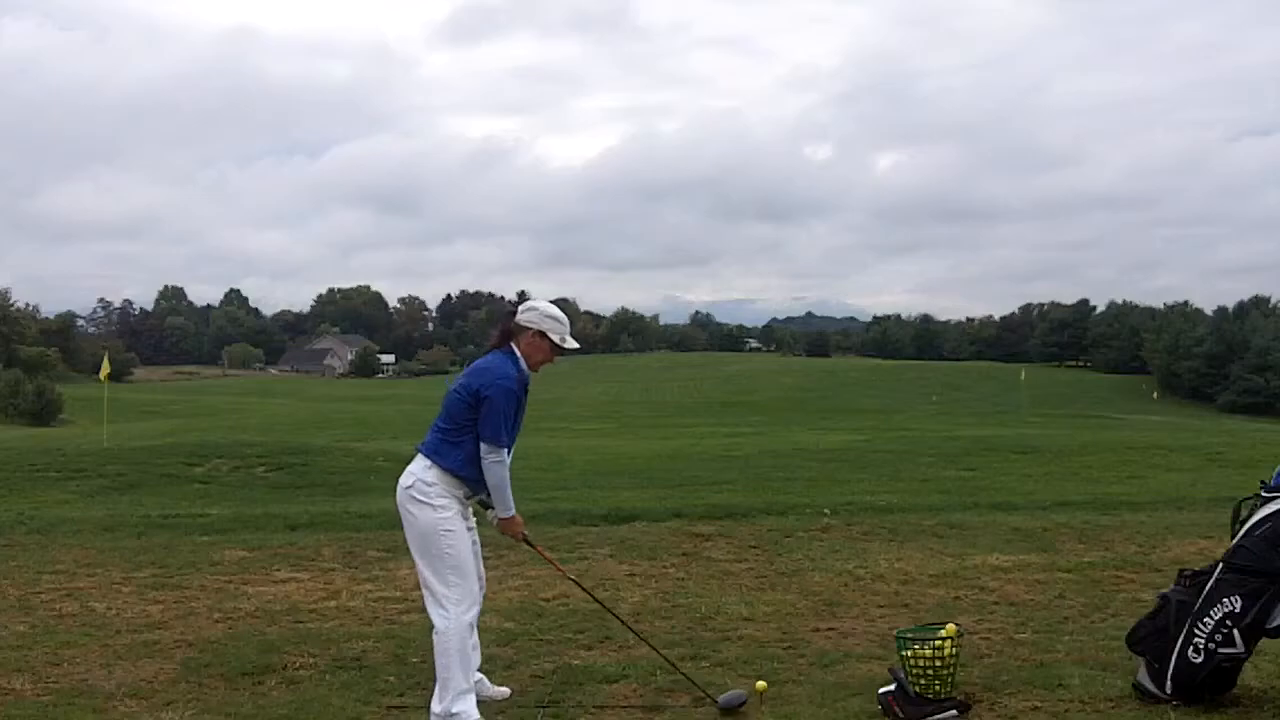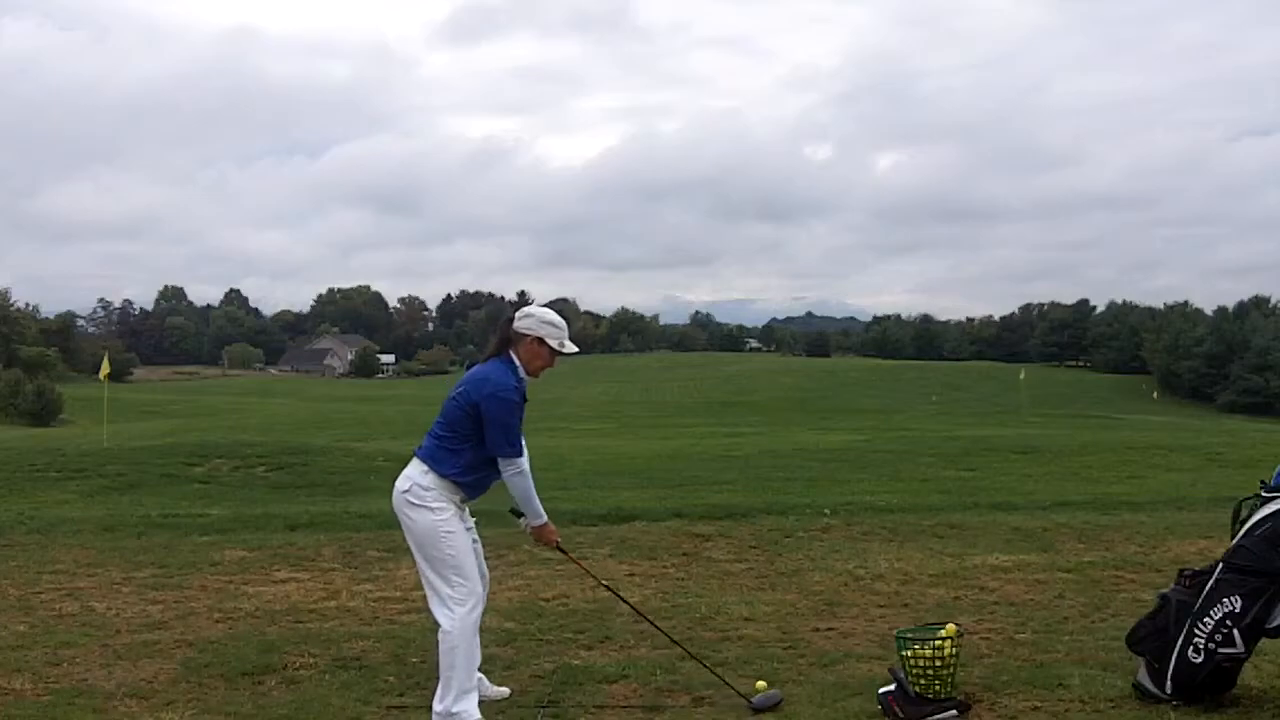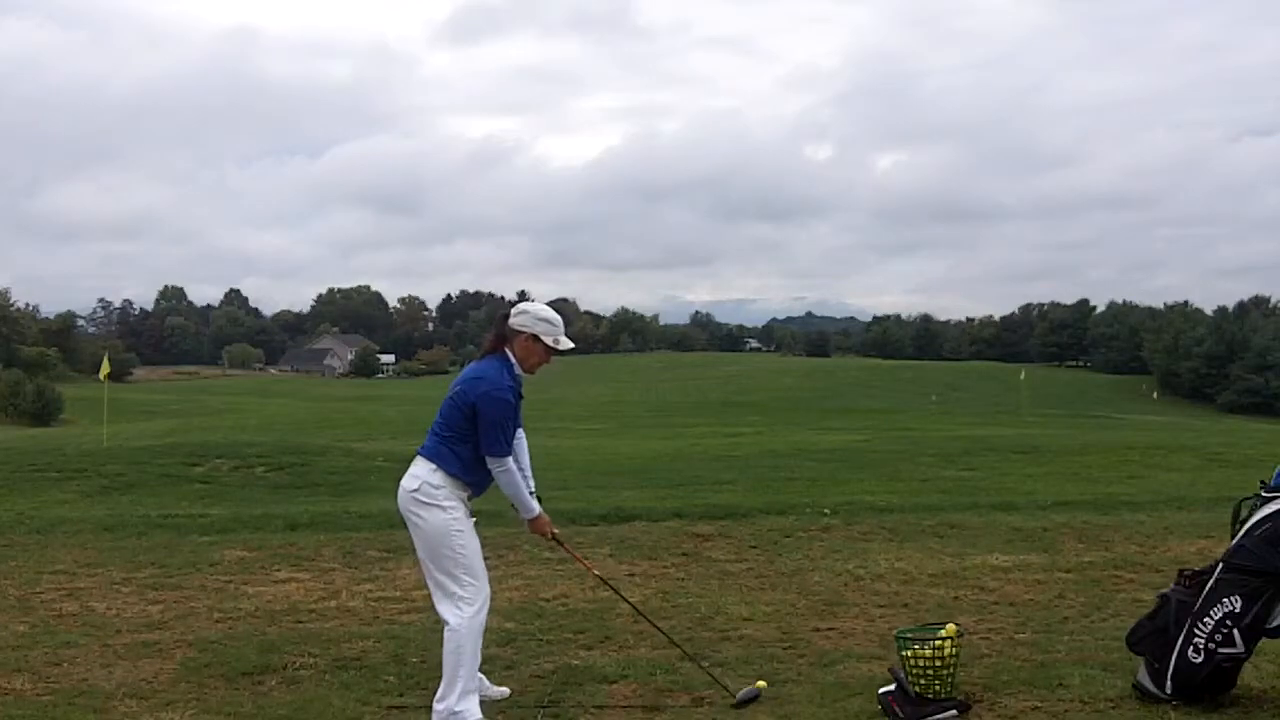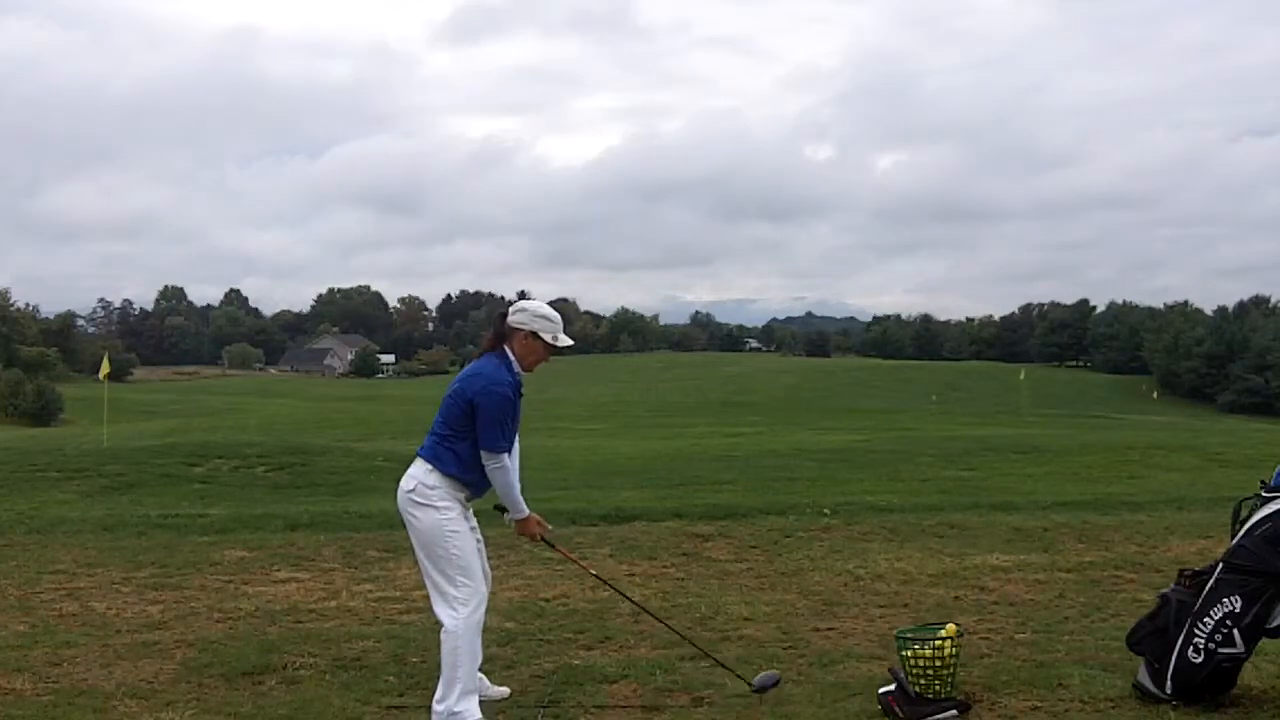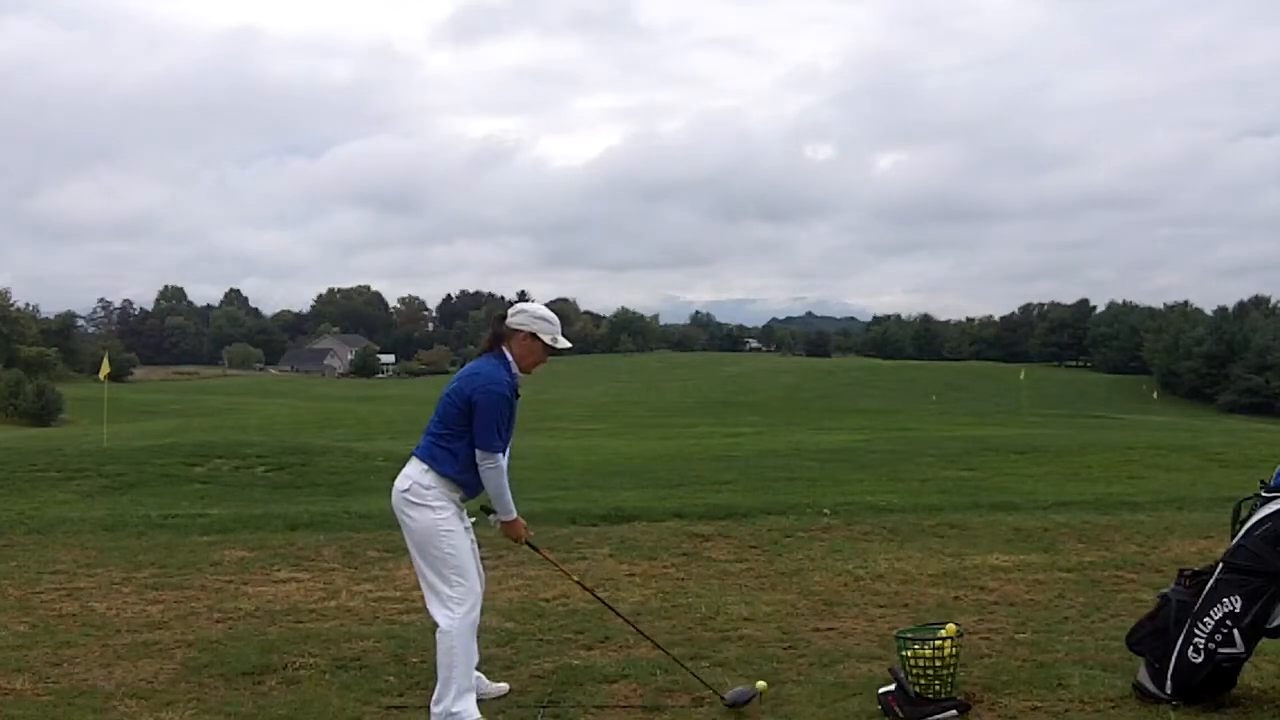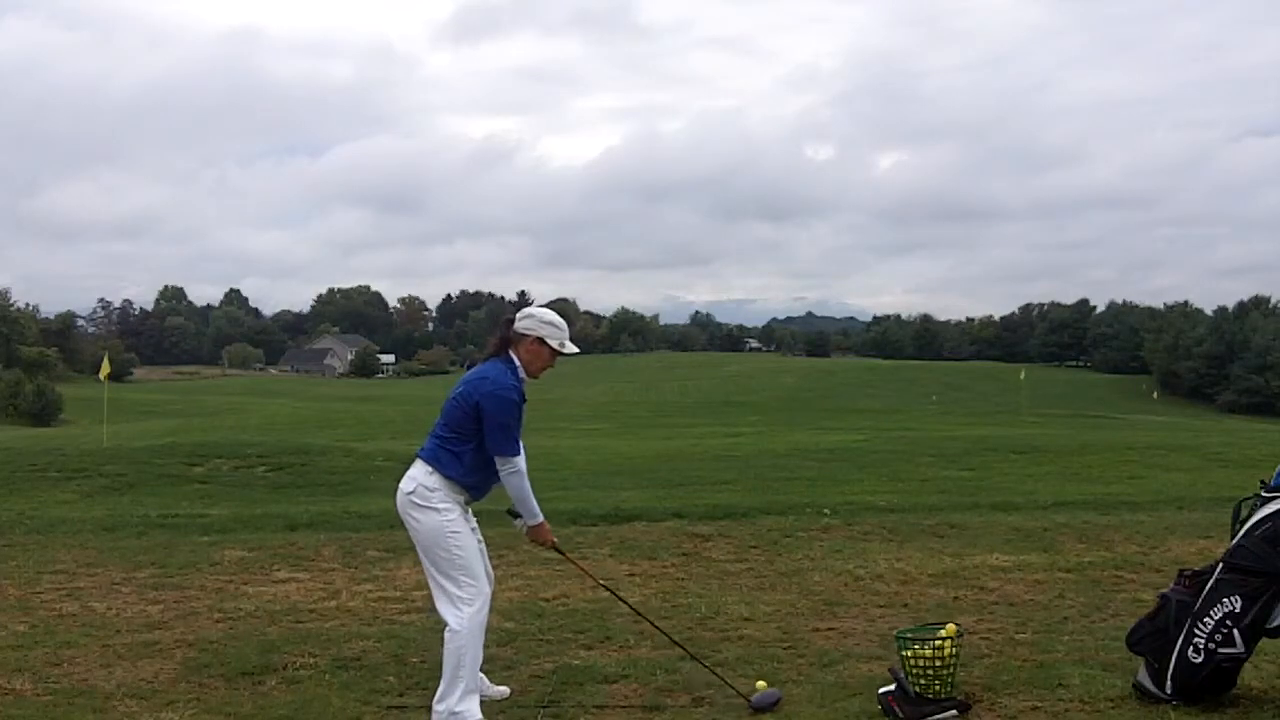
dt=0.4s
person 1, frame 1
left shoulder: (503, 368)
right shoulder: (502, 378)
left elbow: (496, 448)
right elbow: (493, 455)
left wrist: (498, 505)
right wrist: (507, 513)
left hip: (446, 490)
right hip: (431, 492)
left knee: (471, 588)
right knee: (456, 601)
left ankle: (466, 679)
person 1, frame 2
left shoulder: (504, 375)
right shoulder: (500, 387)
left elbow: (516, 447)
right elbow: (511, 466)
left wrist: (531, 511)
right wrist: (538, 521)
left hip: (443, 493)
right hip: (427, 496)
left knee: (475, 586)
right knee: (460, 600)
left ankle: (466, 680)
person 1, frame 3
left shoulder: (501, 372)
right shoulder: (495, 385)
left elbow: (516, 436)
right elbow: (499, 463)
left wrist: (532, 497)
right wrist: (530, 513)
left hip: (442, 490)
right hip: (433, 494)
left knee: (471, 588)
right knee: (468, 599)
left ankle: (466, 680)
person 1, frame 4
left shoulder: (500, 372)
right shoulder: (493, 383)
left elbow: (509, 444)
right elbow: (494, 461)
left wrist: (519, 504)
right wrist: (520, 514)
left hip: (446, 492)
right hip: (432, 495)
left knee: (476, 587)
right knee: (464, 600)
left ankle: (466, 680)
person 1, frame 5
left shoulder: (495, 372)
right shoulder: (493, 382)
left elbow: (497, 450)
right elbow: (489, 460)
left wrist: (507, 510)
right wrist: (508, 517)
left hip: (439, 492)
right hip: (426, 494)
left knee: (469, 586)
right knee: (459, 600)
left ankle: (463, 679)
person 1, frame 6
left shoulder: (500, 376)
right shoulder: (499, 387)
left elbow: (513, 451)
right elbow: (508, 465)
left wrist: (528, 514)
right wrist: (535, 521)
left hip: (443, 494)
right hip: (432, 497)
left knee: (478, 586)
right knee: (469, 600)
left ankle: (467, 680)
